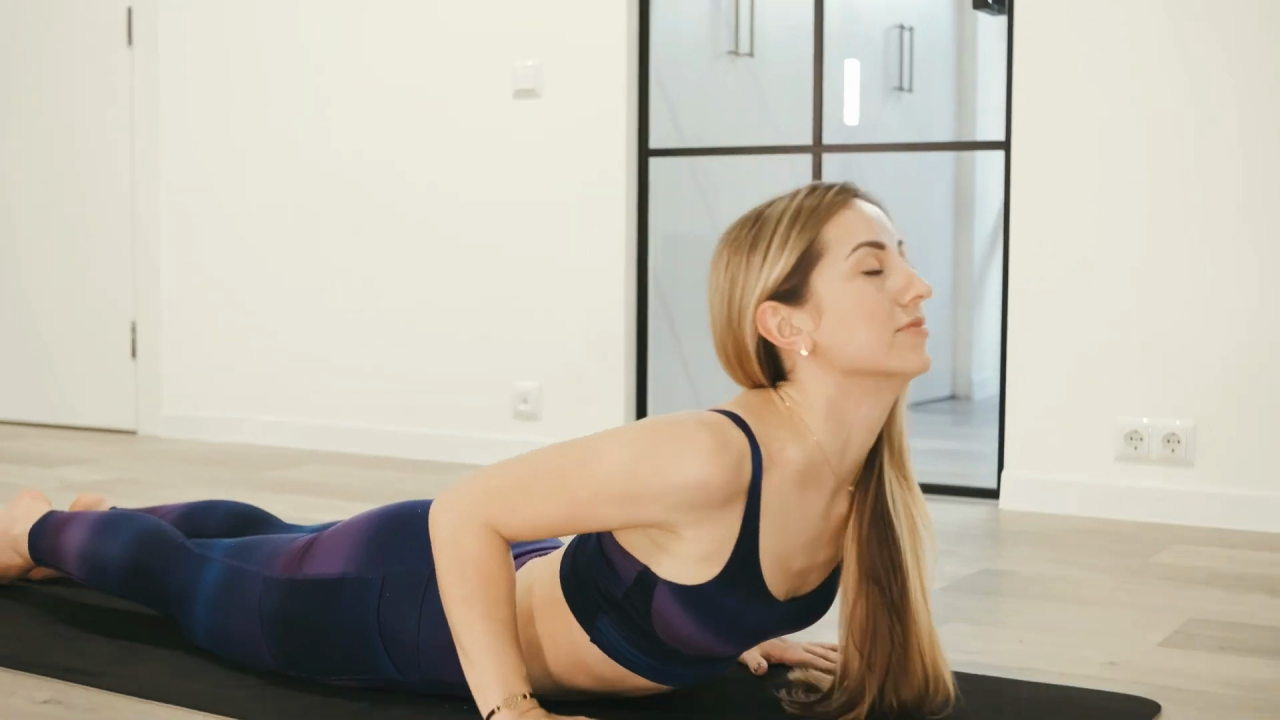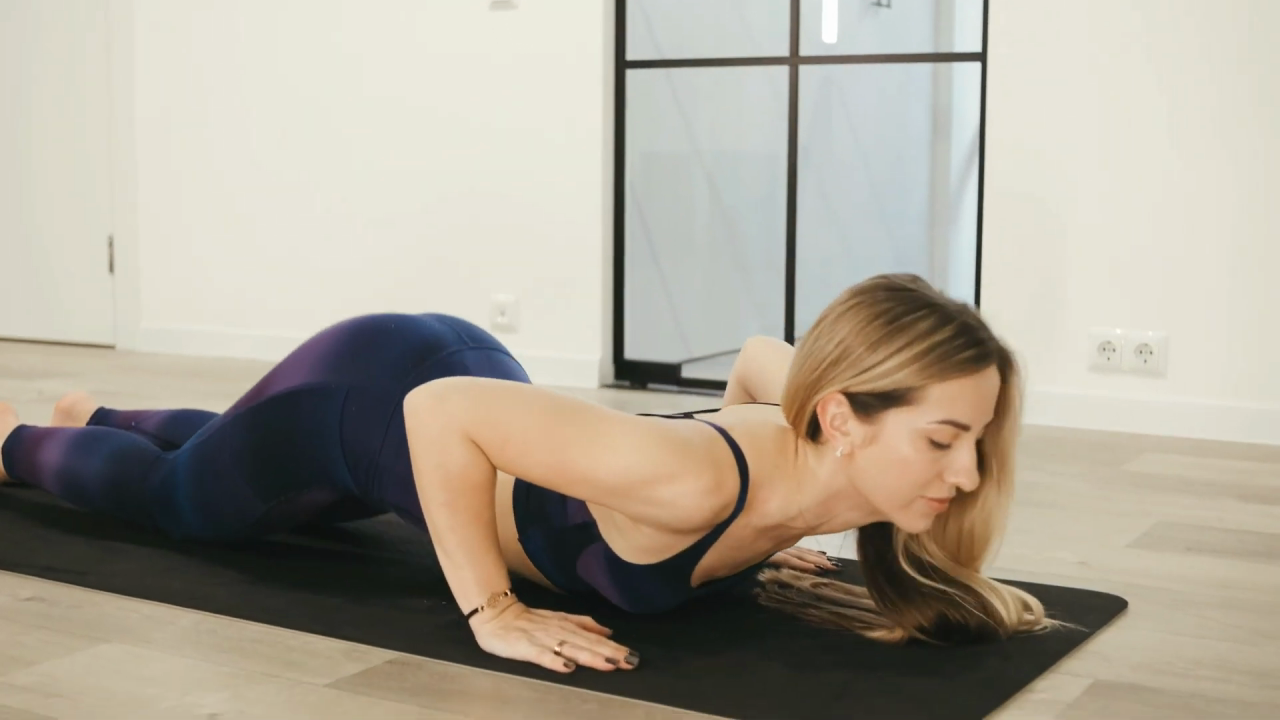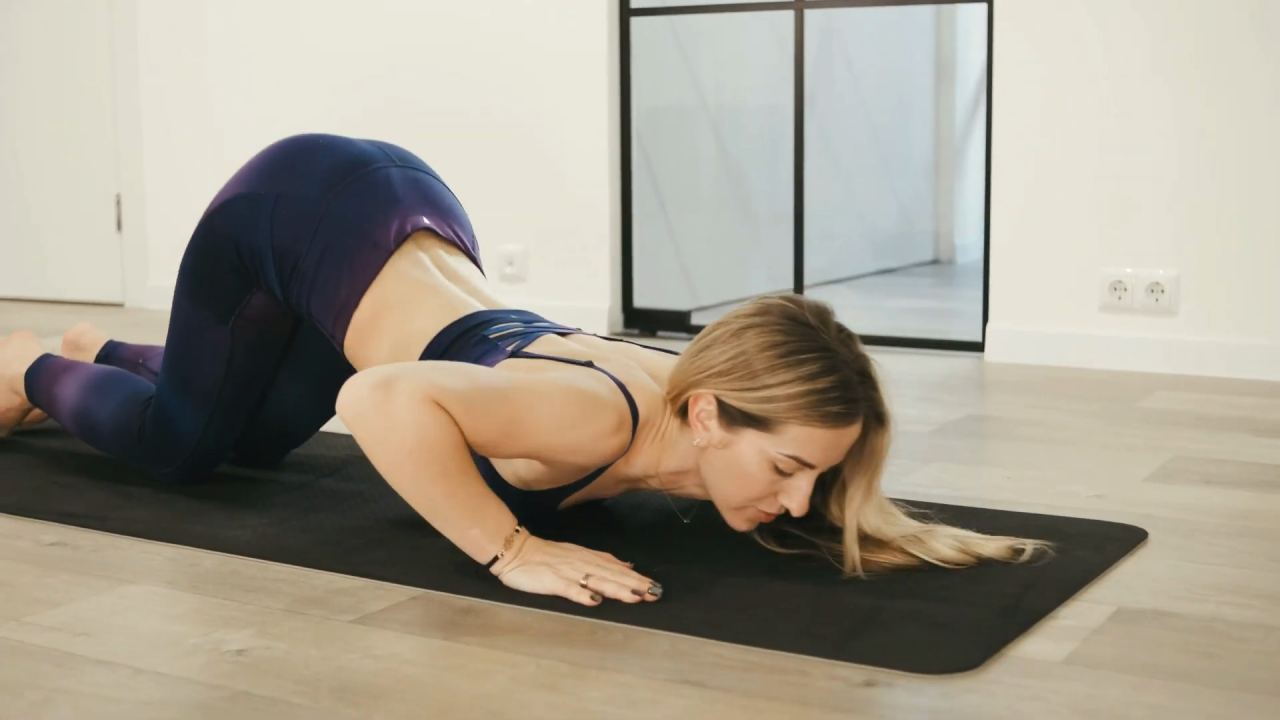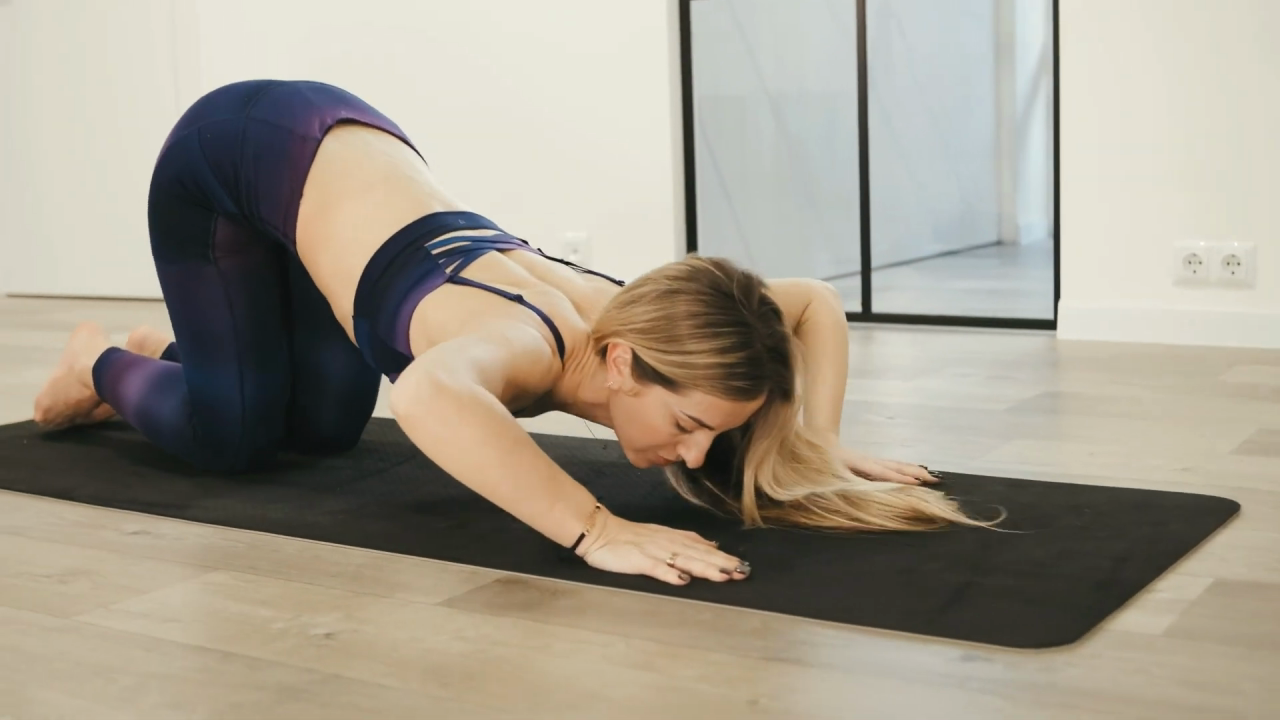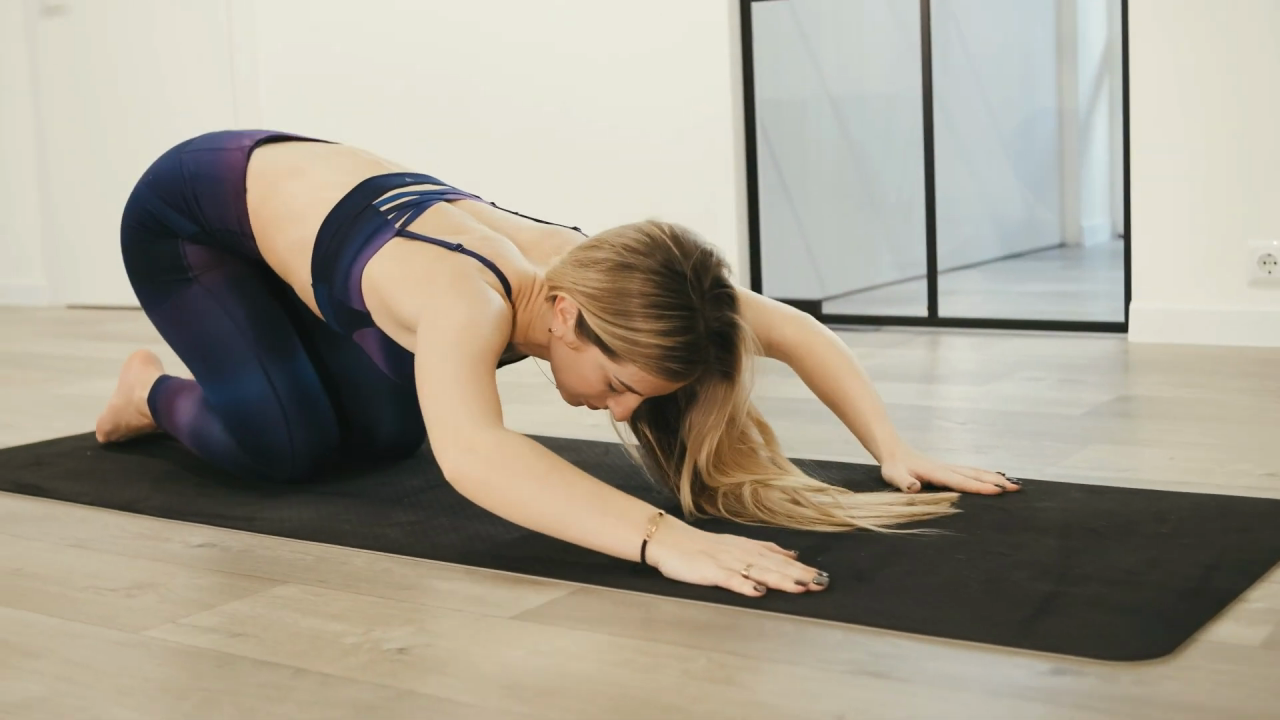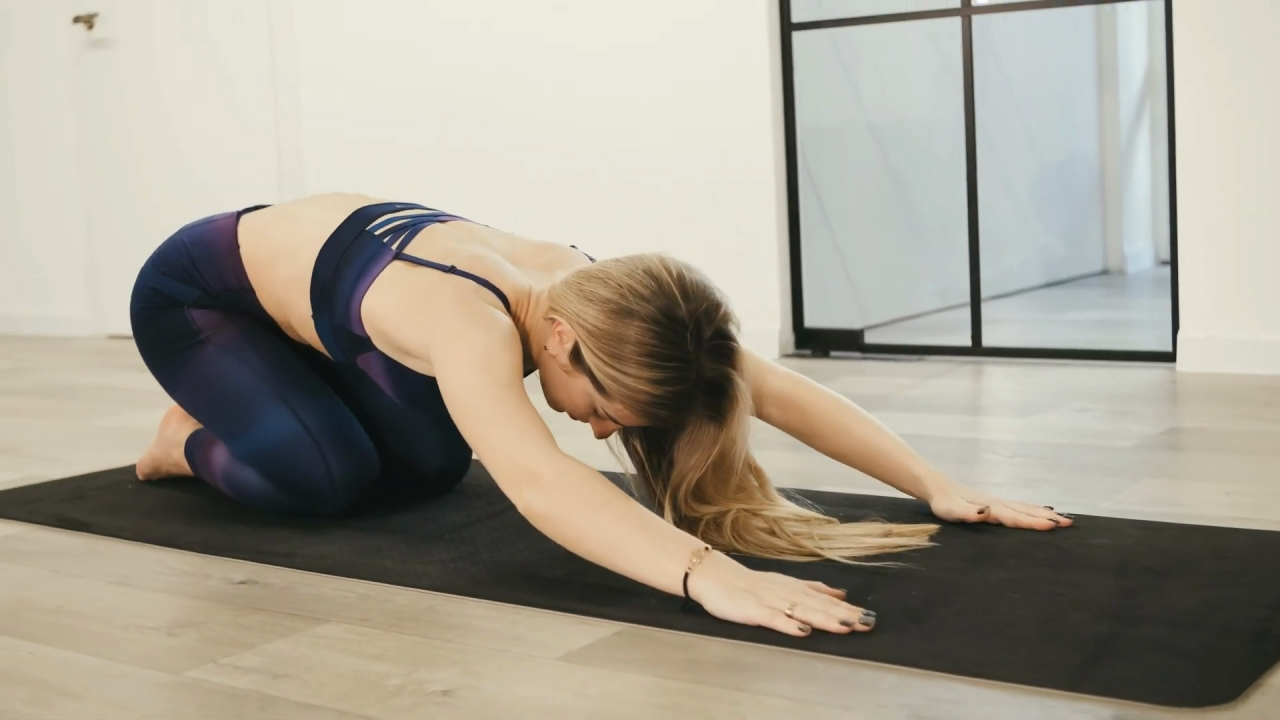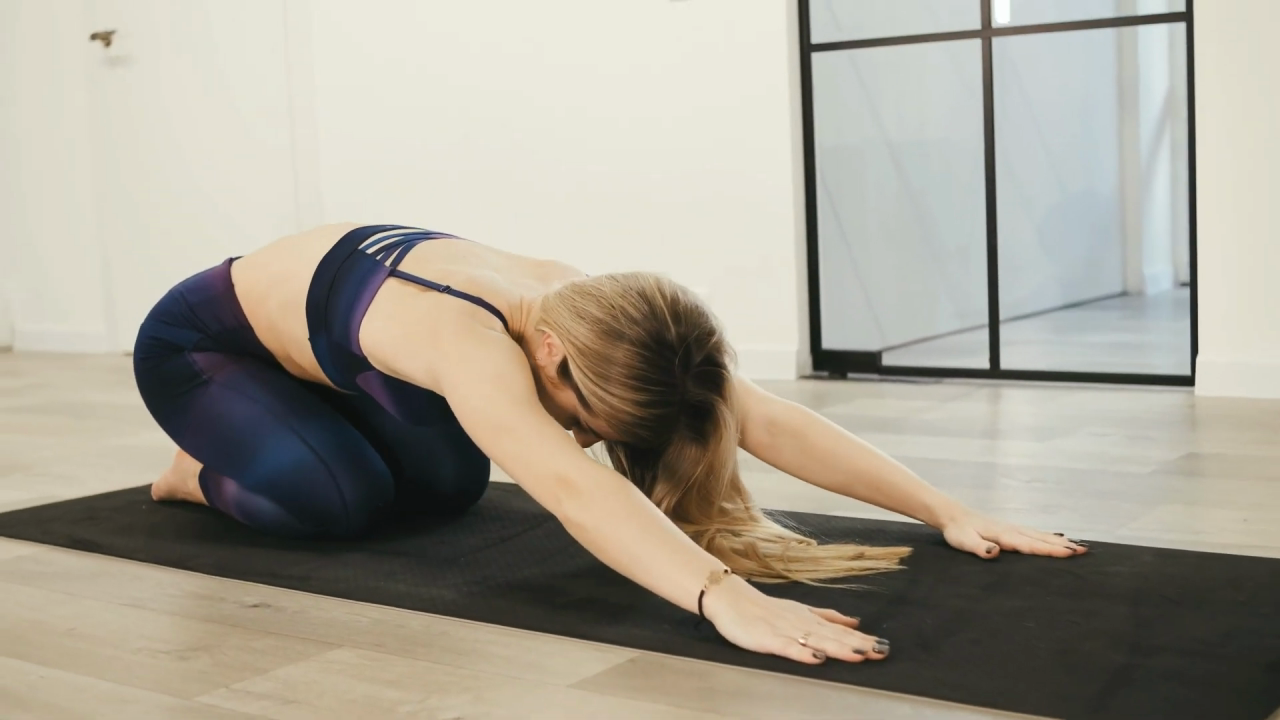
dt=0.7s
person 1, frame 1
left shoulder: (853, 451)
right shoulder: (705, 461)
right elbow: (465, 512)
left wrist: (755, 630)
left hip: (513, 582)
right hip: (406, 609)
left knee: (277, 540)
right knee: (185, 579)
left ankle: (111, 513)
person 1, frame 2
left shoulder: (821, 446)
right shoulder: (700, 480)
left elbow: (761, 354)
right elbow: (441, 411)
left wrist: (752, 548)
right wrist: (494, 613)
left hip: (464, 365)
right hip: (368, 396)
left knee: (220, 476)
right knee: (172, 496)
left ankle: (95, 415)
person 1, frame 3
left shoulder: (697, 399)
right shoulder: (600, 423)
left elbow: (761, 316)
right elbow: (379, 399)
left wrist: (792, 473)
right wrist: (511, 552)
left hip: (391, 211)
right hip: (289, 211)
left knee: (259, 440)
right knee: (180, 444)
left ankle: (103, 351)
person 1, frame 4
left shoulder: (638, 327)
right shoulder: (522, 345)
left elbow: (815, 300)
right elbow: (430, 396)
left wrist: (822, 448)
right wrist: (594, 530)
left hip: (338, 143)
right hip: (230, 152)
left knee: (325, 427)
right knee: (233, 434)
left ankle: (164, 352)
right ankle: (104, 366)
person 1, frame 5
left shoulder: (595, 277)
right shoulder: (469, 299)
left elbow: (794, 329)
right elbow: (473, 454)
left wrist: (893, 453)
right wrist: (662, 539)
left hip: (294, 200)
right hip: (188, 210)
left knee: (386, 435)
right knee: (285, 441)
left ankle: (232, 374)
right ankle: (159, 394)
person 1, frame 6
left shoulder: (593, 296)
right shoulder: (470, 319)
left elbow: (779, 390)
right elbow: (537, 481)
left wrist: (938, 487)
right wrist: (710, 574)
left hip: (303, 275)
right hip: (196, 290)
left knee: (429, 465)
right knee: (325, 475)
left ankle: (280, 411)
right ankle: (194, 443)
person 1, frame 7
left shoulder: (589, 312)
right shoulder: (467, 340)
left elbow: (767, 420)
right elbow: (565, 487)
left wrist: (948, 511)
right wrist: (724, 596)
left hip: (307, 341)
right hip: (196, 338)
left knee: (446, 482)
right knee: (338, 495)
left ankle: (277, 436)
right ankle: (206, 470)
